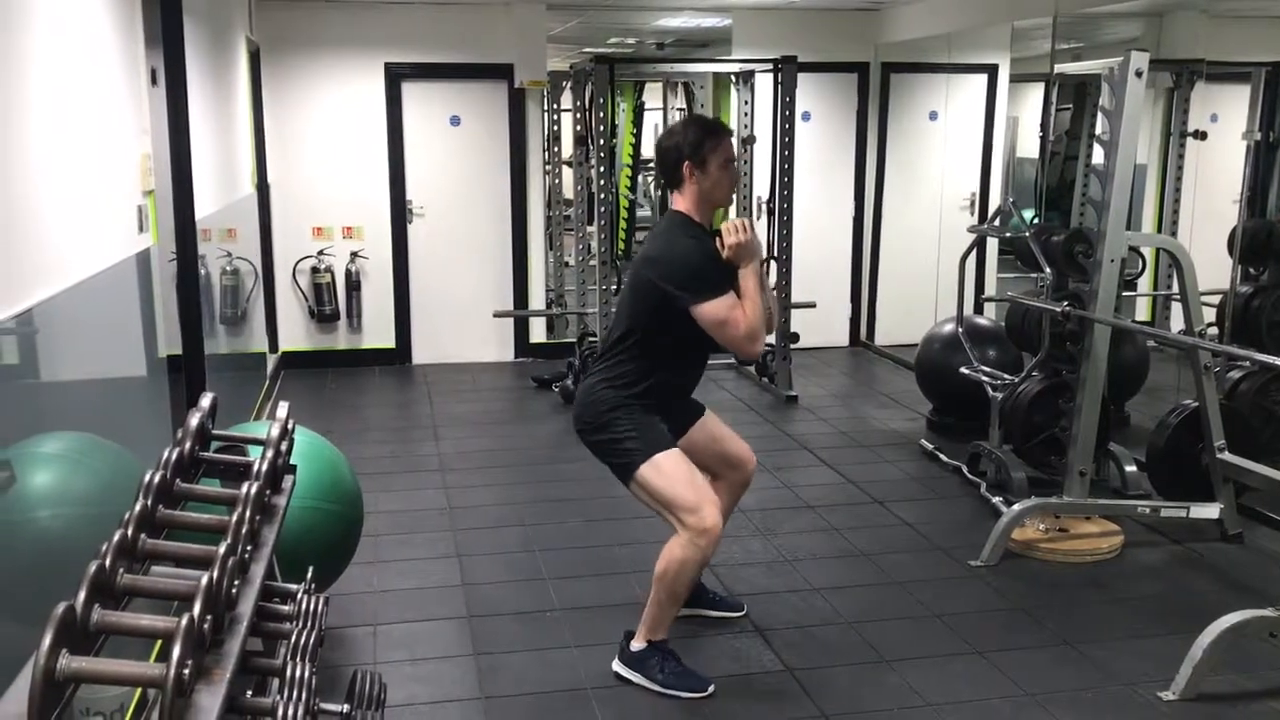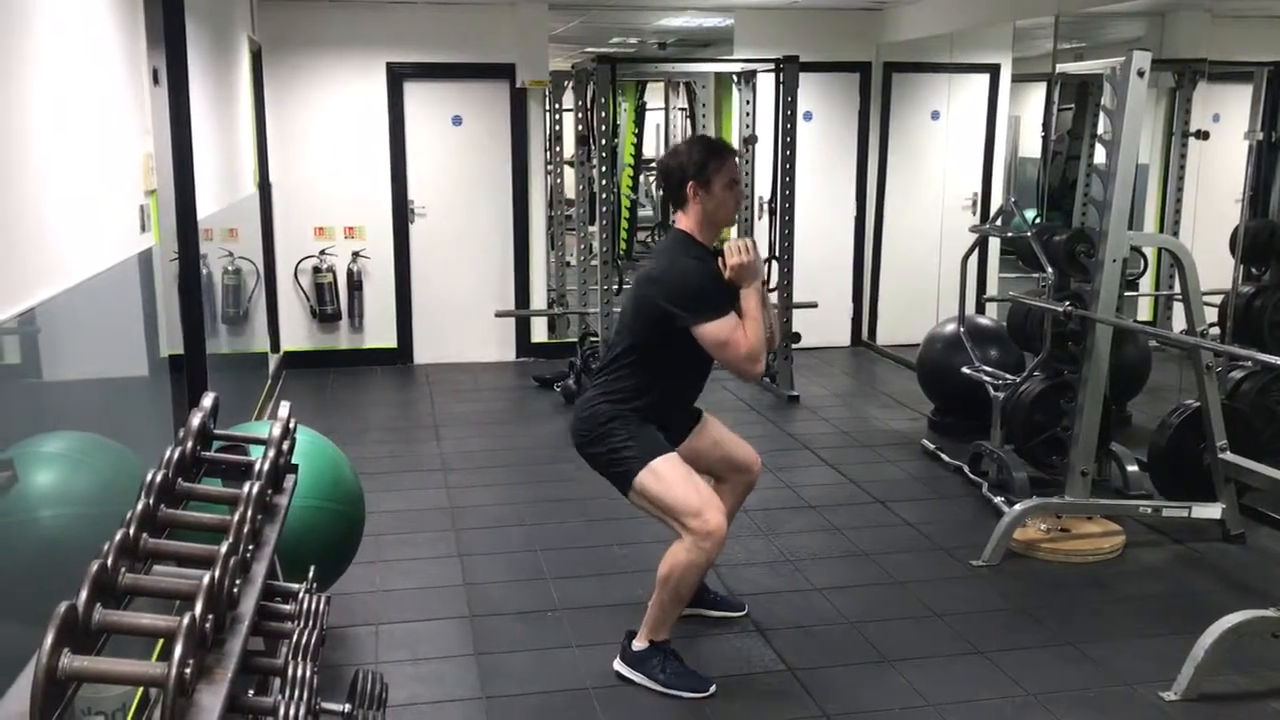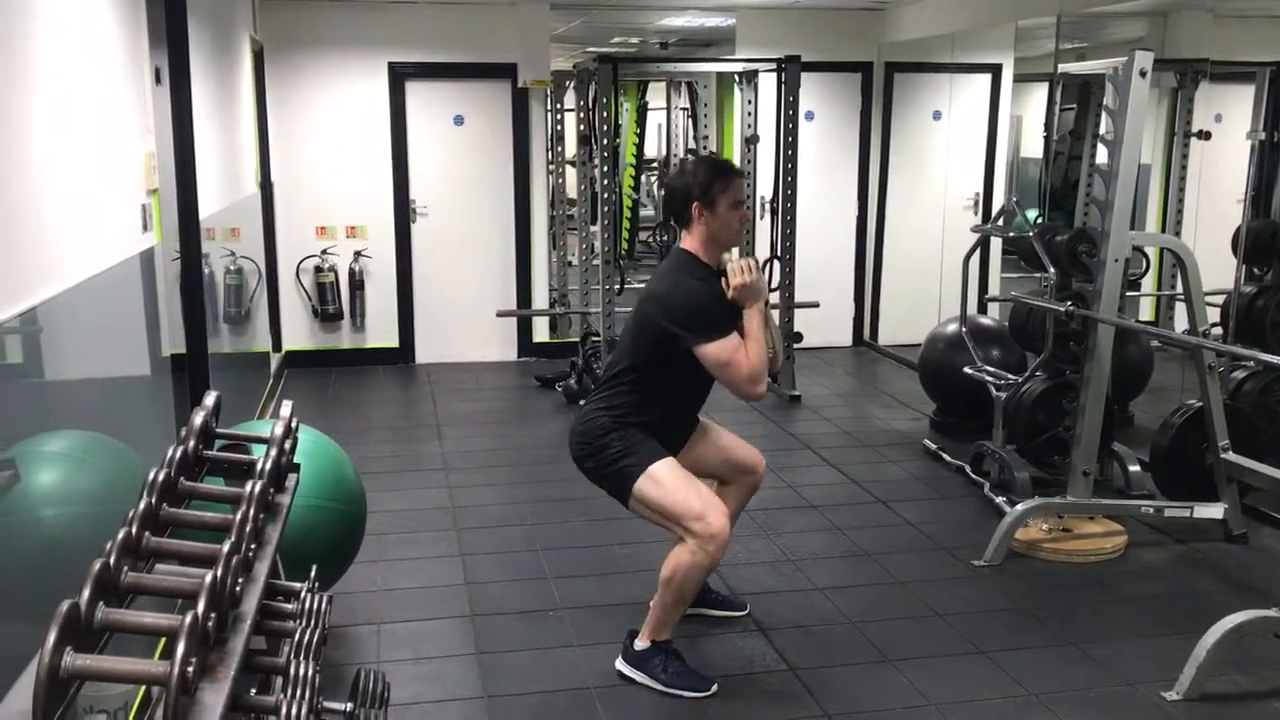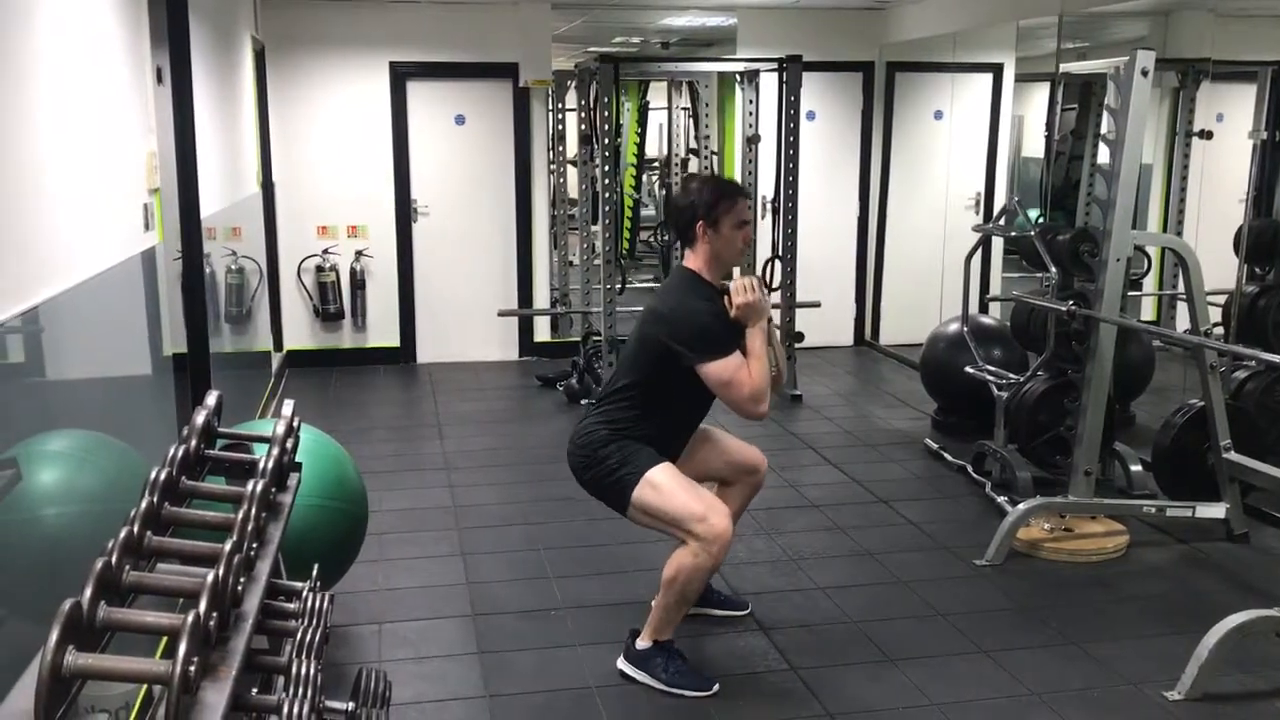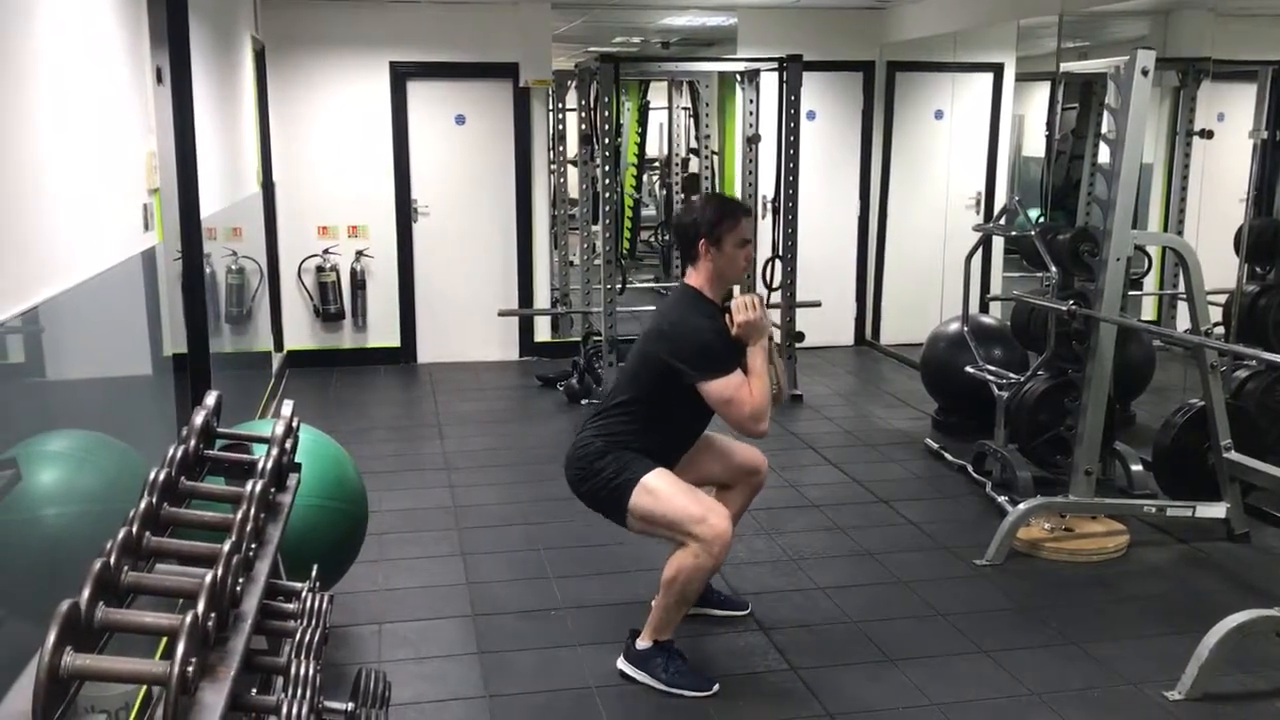
dt=0.2s
person 1, frame 1
left shoulder: (700, 239)
right shoulder: (680, 253)
left elbow: (762, 323)
right elbow: (749, 343)
left wrist: (747, 263)
right wrist: (746, 265)
left hip: (656, 396)
right hip: (614, 409)
left knee: (739, 465)
right knee: (702, 520)
left ankle: (684, 587)
right ankle: (642, 649)
person 1, frame 2
left shoulder: (704, 257)
right shoulder: (683, 271)
left elbow: (766, 339)
right elbow: (750, 363)
left wrist: (749, 283)
right wrist: (748, 285)
left hip: (656, 408)
right hip: (612, 422)
left knee: (744, 467)
right knee: (706, 524)
left ankle: (686, 587)
right ankle: (643, 650)
person 1, frame 3
left shoulder: (705, 277)
right shoulder: (687, 291)
left elbow: (766, 363)
right elbow: (752, 384)
left wrist: (751, 304)
right wrist: (752, 306)
left hip: (654, 422)
right hip: (611, 435)
left knee: (749, 468)
right knee: (710, 526)
left ankle: (687, 585)
right ankle: (645, 649)
person 1, frame 4
left shoulder: (706, 295)
right shoulder: (690, 310)
left elbow: (766, 380)
right elbow: (755, 403)
left wrist: (755, 323)
right wrist: (755, 325)
left hip: (651, 434)
right hip: (606, 448)
left knee: (750, 467)
right knee: (712, 527)
left ankle: (689, 585)
right ankle: (647, 649)
person 1, frame 5
left shoulder: (705, 310)
right shoulder: (691, 327)
left elbow: (757, 407)
right elbow: (755, 421)
left wrist: (751, 340)
right wrist: (756, 343)
left hip: (648, 447)
right hip: (603, 461)
left knee: (751, 468)
right knee: (712, 529)
left ankle: (687, 587)
right ankle: (647, 649)
